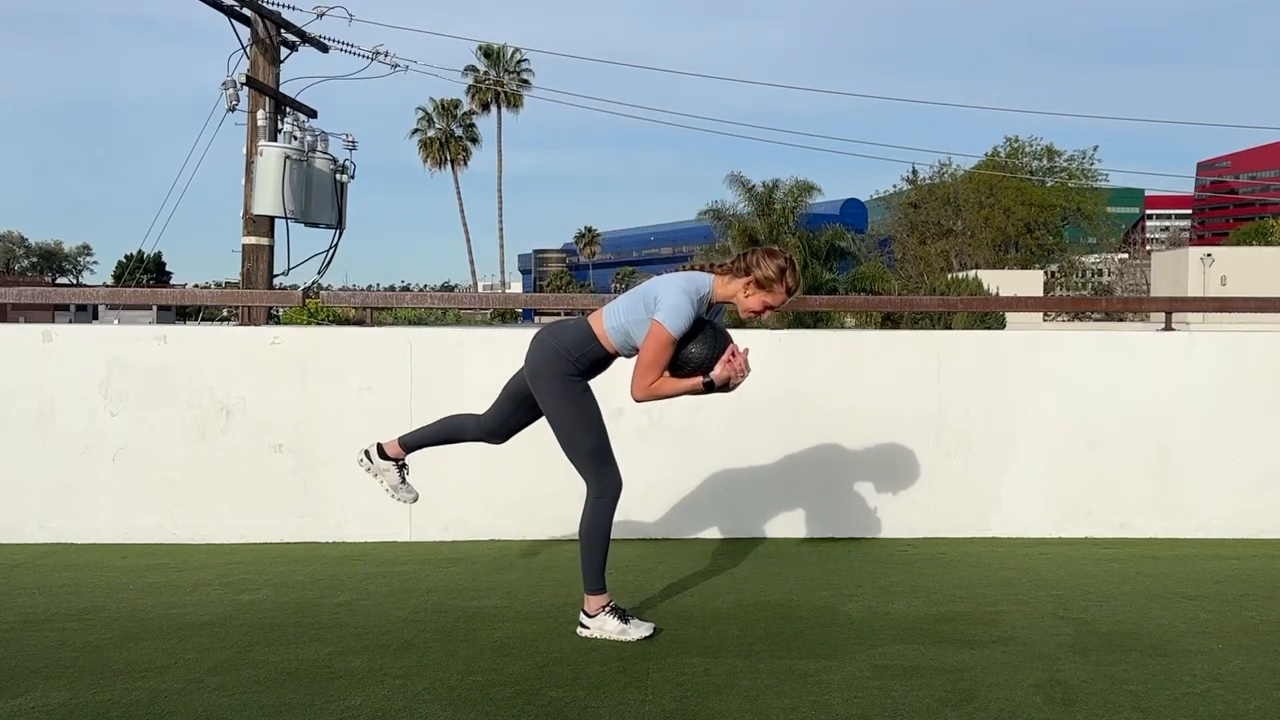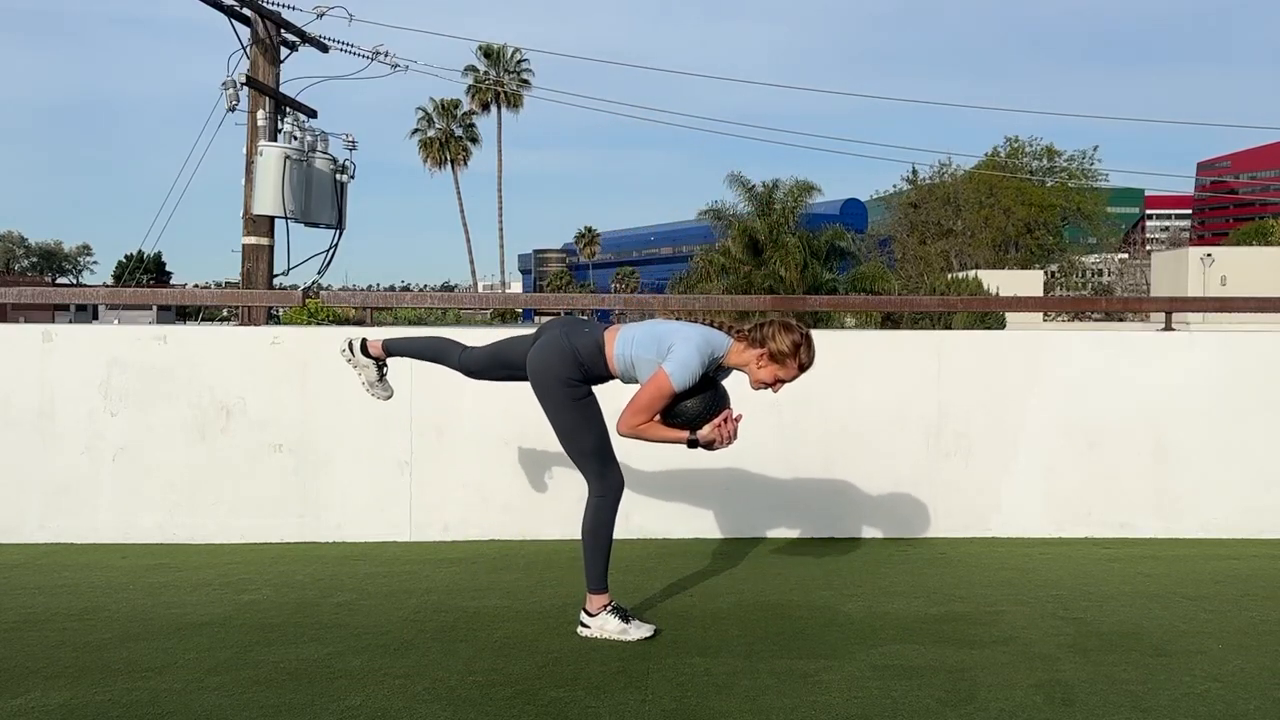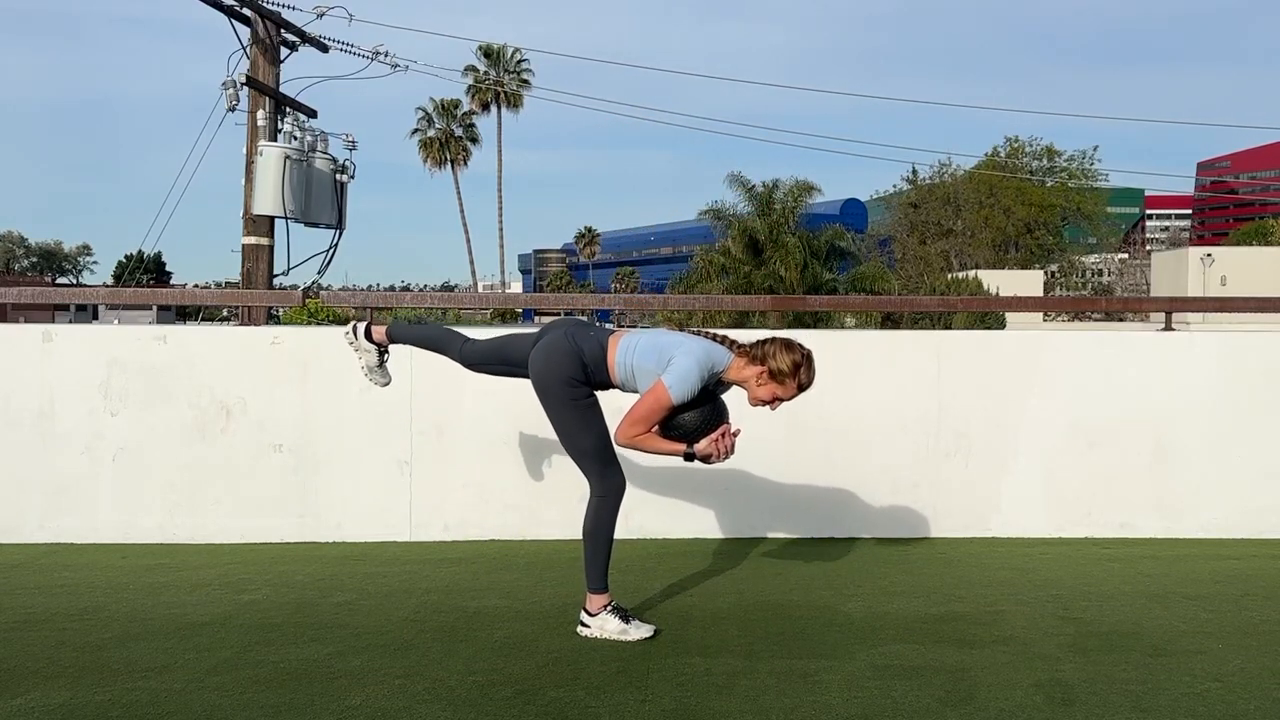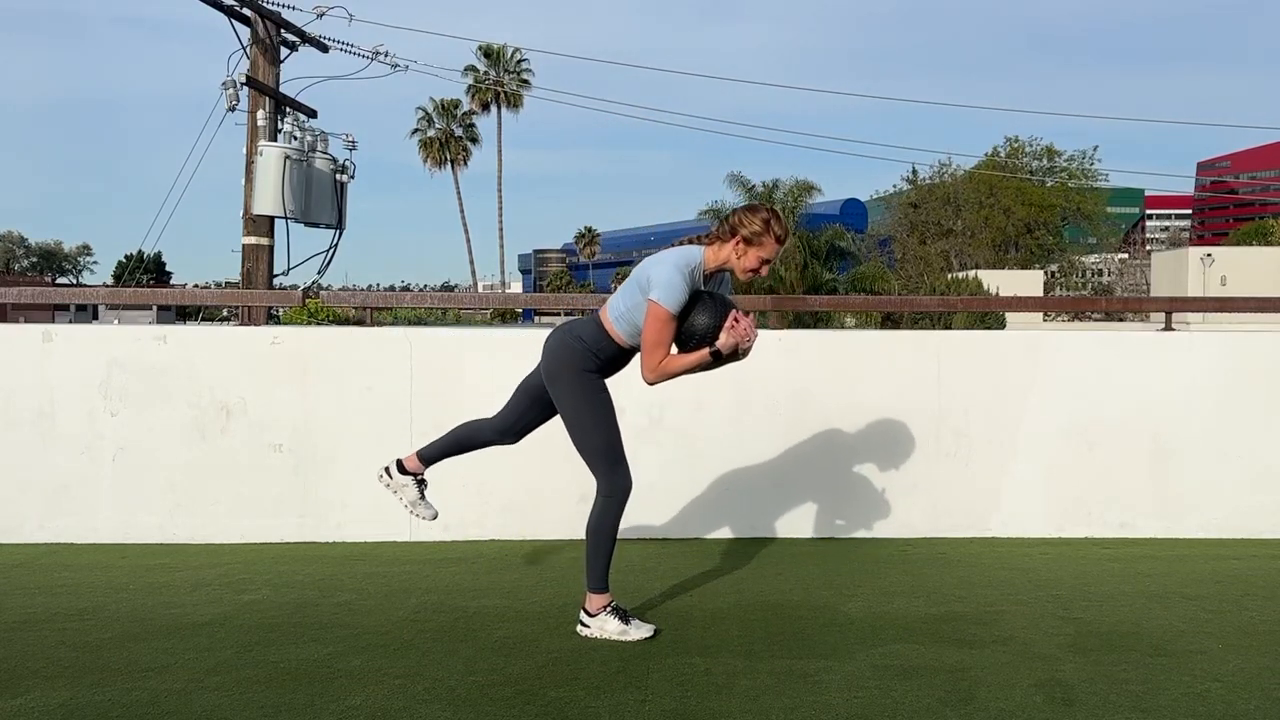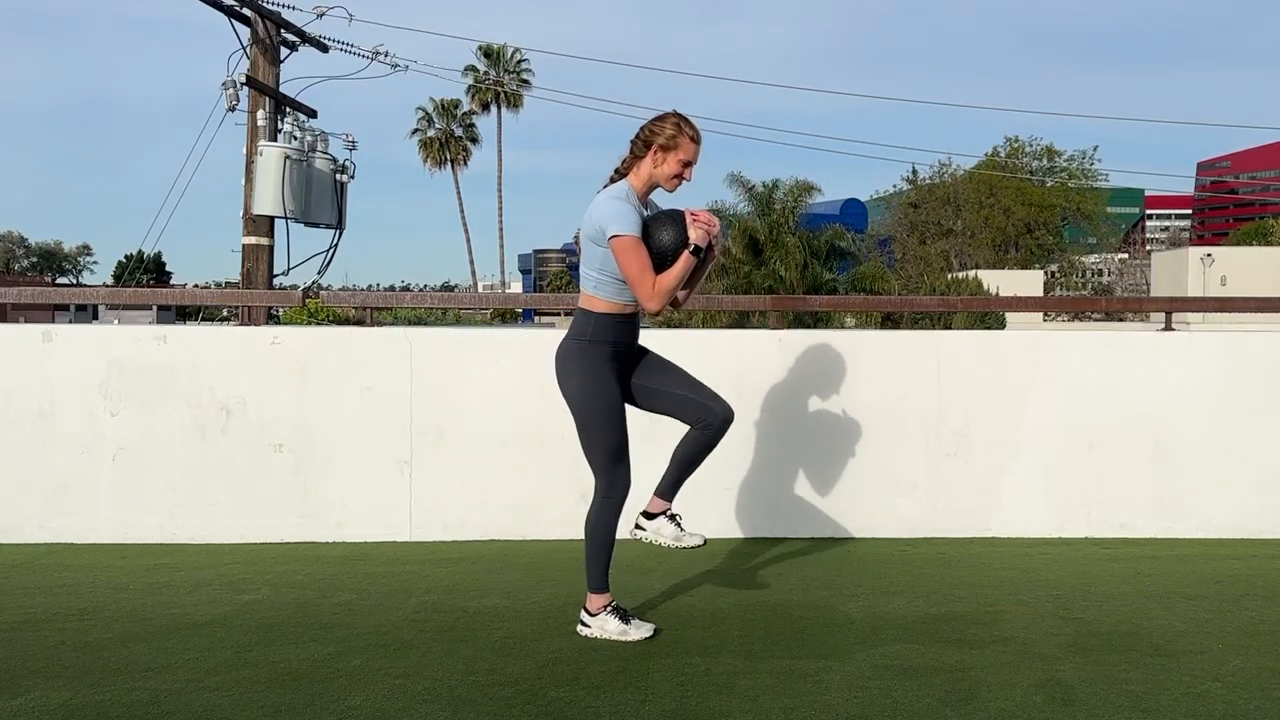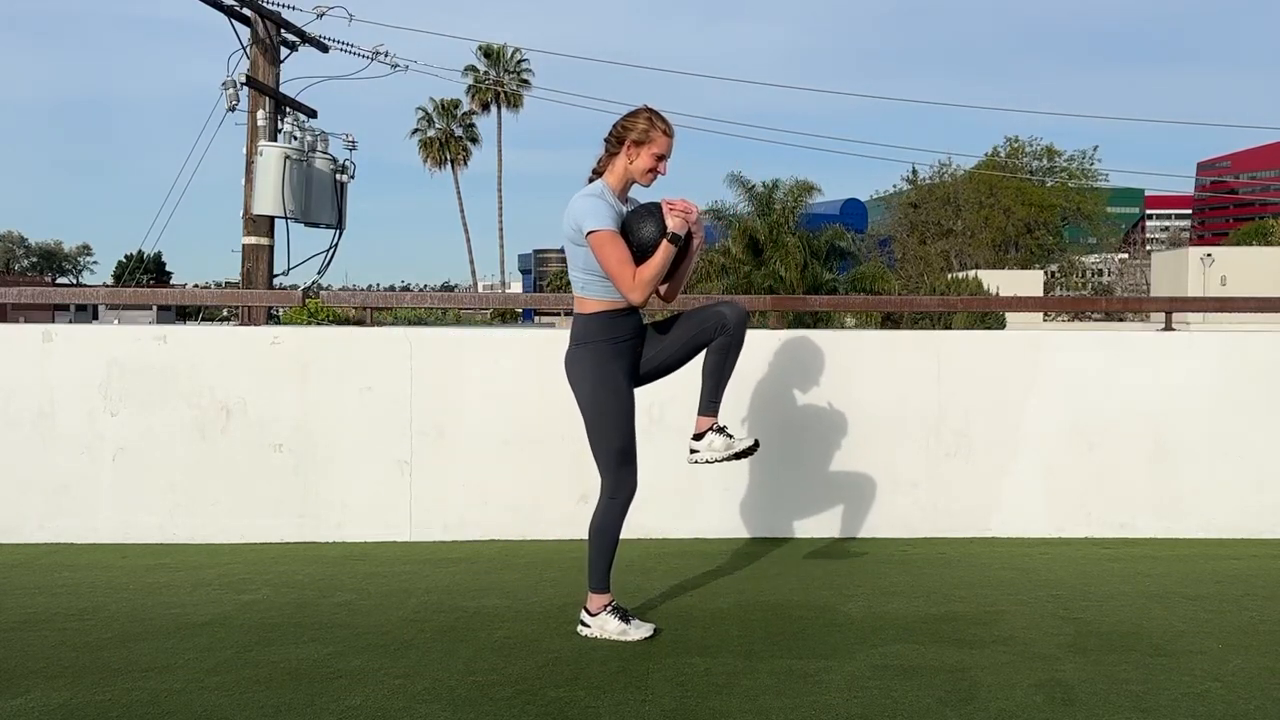
dt=0.4s
person 1, frame 1
left shoulder: (710, 298)
right shoulder: (683, 299)
left elbow: (677, 372)
right elbow: (643, 388)
left wrist: (720, 378)
right wrist: (710, 380)
left hip: (558, 353)
right hip: (560, 366)
left knee: (492, 428)
right knee: (605, 484)
left ankle: (390, 451)
right ankle: (595, 611)
person 1, frame 2
left shoulder: (722, 349)
right shoulder: (696, 357)
left elbow: (673, 406)
right elbow: (630, 423)
left wrist: (708, 430)
right wrist: (696, 437)
left hip: (566, 338)
right hip: (561, 367)
left knee: (470, 360)
right knee: (607, 484)
left ankle: (372, 351)
right ankle: (596, 611)
person 1, frame 3
left shoulder: (722, 362)
right shoulder: (695, 370)
left elbow: (668, 419)
right elbow: (627, 434)
left wrist: (707, 443)
right wrist: (694, 451)
left hip: (569, 339)
right hip: (562, 367)
left knee: (470, 353)
right knee: (608, 485)
left ankle: (375, 335)
right ankle: (596, 610)
person 1, frame 4
left shoulder: (713, 274)
right shoulder: (676, 273)
left elbow: (690, 347)
right elbow: (654, 370)
left wrist: (730, 346)
right wrist: (718, 349)
left hip: (574, 349)
right hip: (574, 363)
left knee: (506, 428)
right knee: (615, 483)
left ankle: (409, 468)
right ankle: (596, 611)
person 1, frame 5
left shoulder: (648, 205)
right shoulder: (615, 207)
left elbow: (677, 297)
right elbow: (653, 299)
left wrist: (704, 250)
right wrist: (696, 247)
left hip: (625, 350)
right hip: (590, 354)
left knee: (716, 415)
right knee: (613, 480)
left ankle: (656, 513)
right ankle: (596, 610)
person 1, frame 6
left shoulder: (630, 206)
right shoulder: (590, 205)
left elbow: (666, 292)
right elbow: (636, 290)
left wrist: (691, 242)
right wrist: (672, 235)
left hip: (635, 344)
right hip: (598, 352)
left knee: (730, 317)
right knee: (620, 482)
left ankle: (704, 432)
right ankle: (596, 611)
